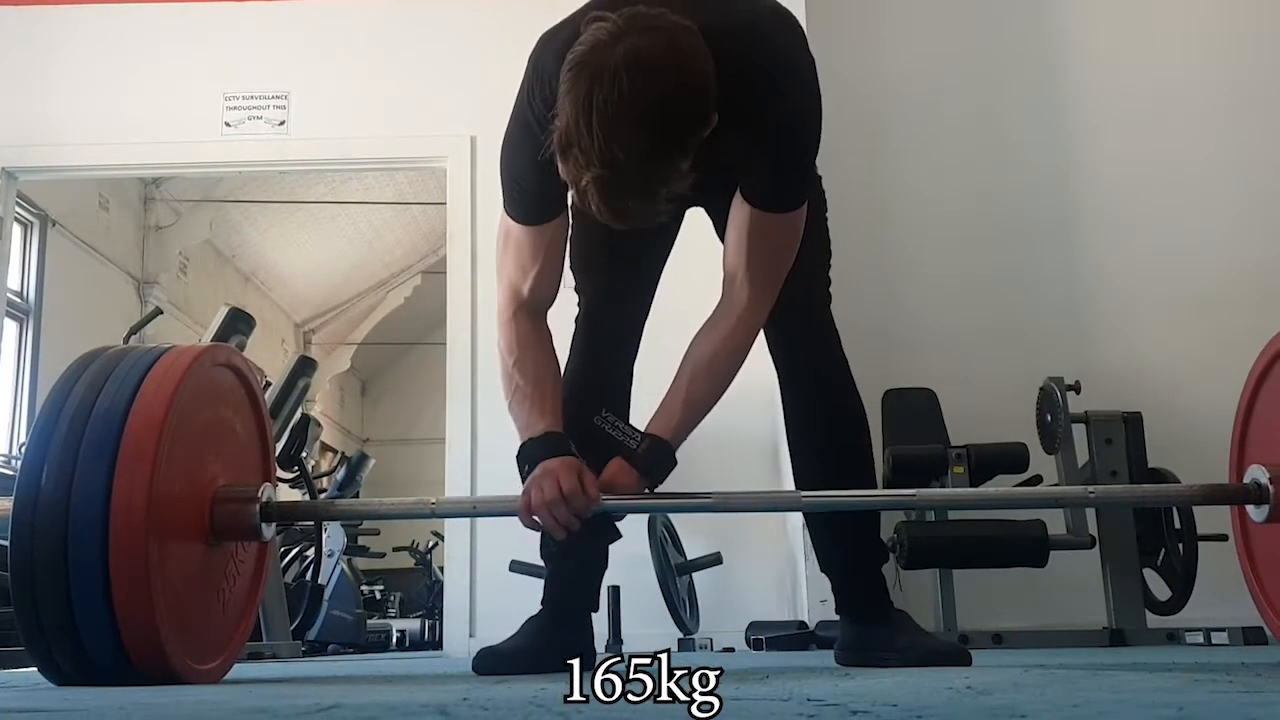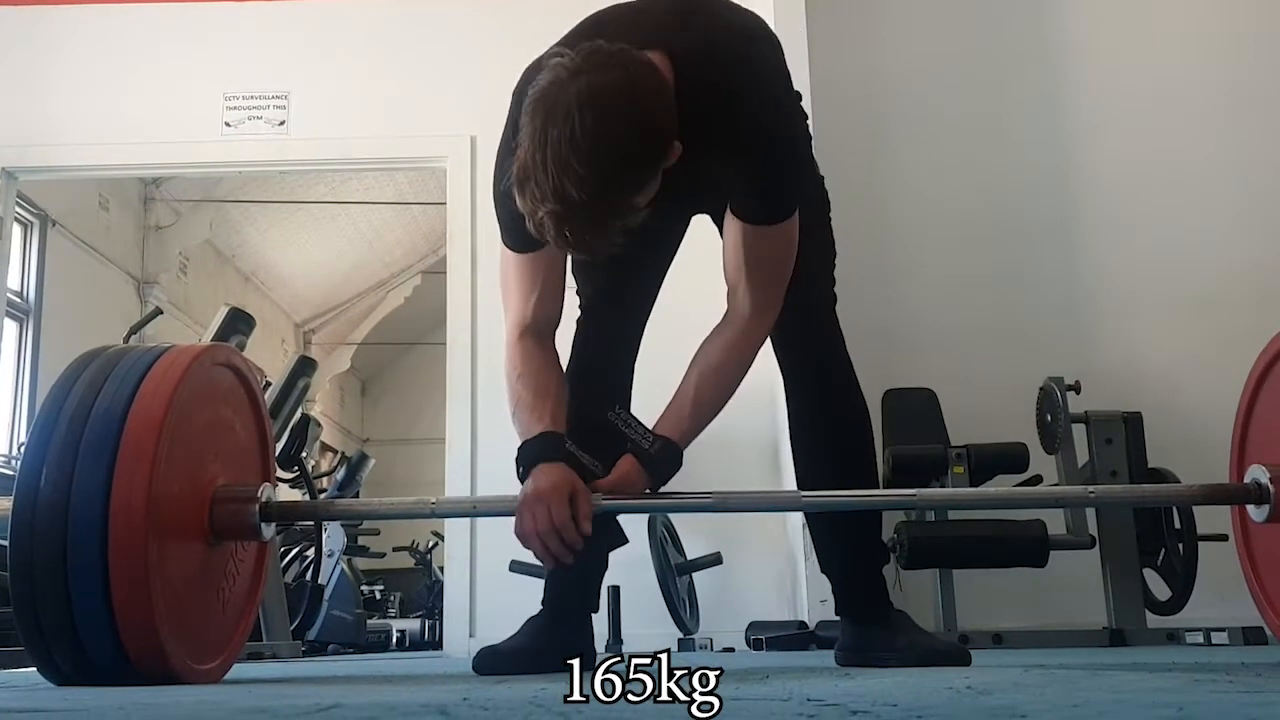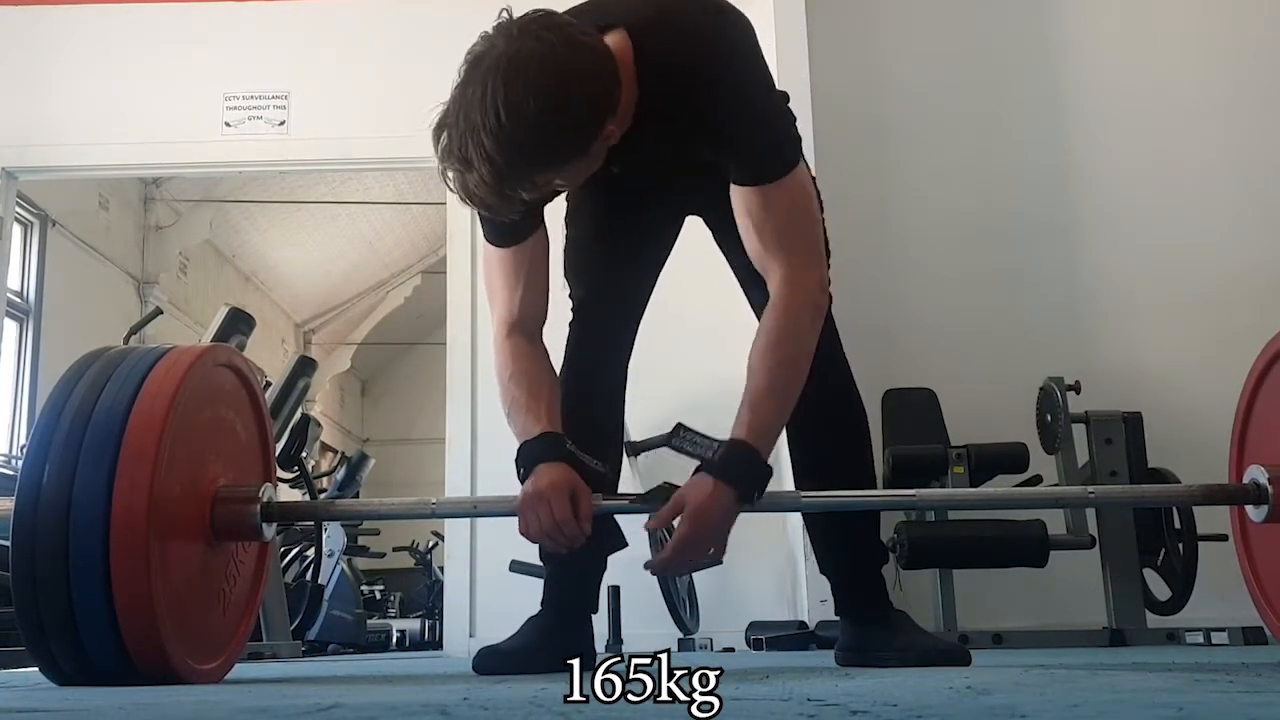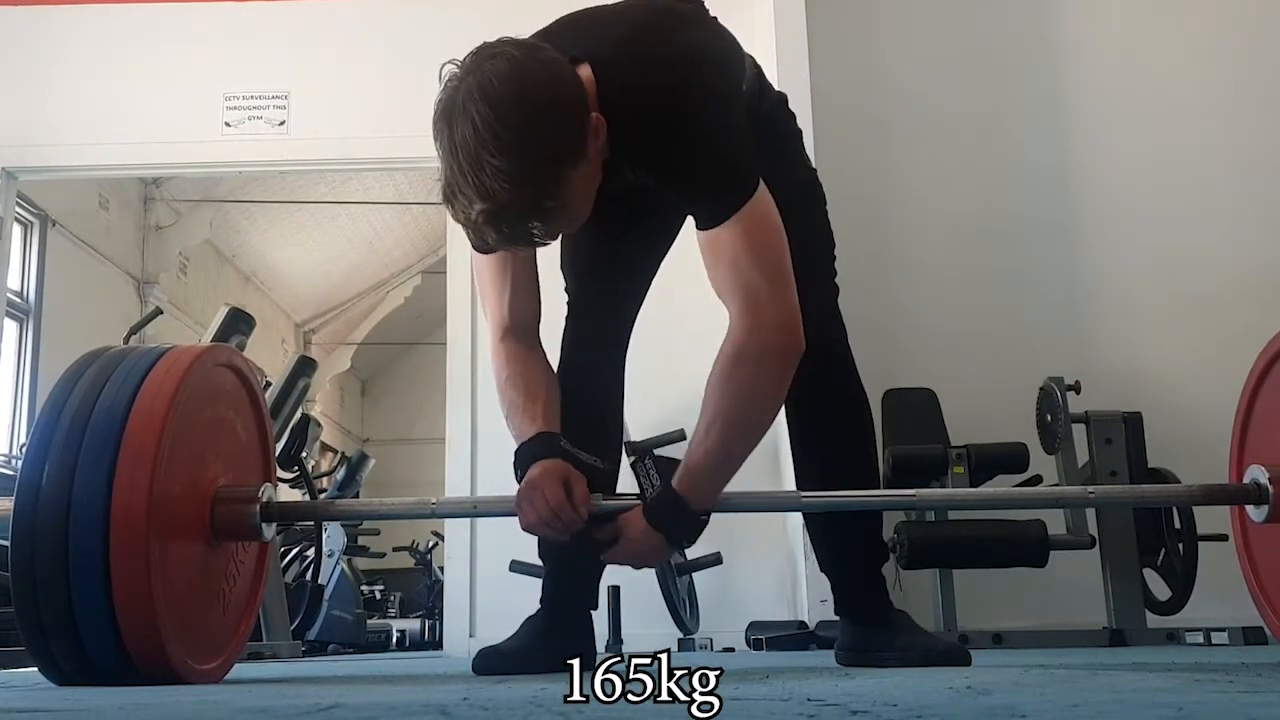
dt=0.4s
person 1, frame 1
left shoulder: (772, 74)
right shoulder: (550, 99)
left elbow: (746, 301)
right elbow: (522, 305)
left wrist: (650, 454)
right wrist: (544, 449)
left hip: (747, 145)
right hip: (606, 147)
left knee: (804, 336)
right knee: (601, 333)
left ankle: (867, 613)
right ankle: (565, 616)
person 1, frame 2
left shoulder: (747, 90)
right shoulder: (537, 140)
left elbow: (752, 311)
right elbow: (530, 330)
left wrist: (658, 458)
right wrist: (544, 455)
left hip: (748, 158)
right hip: (613, 155)
left knee: (810, 339)
right knee: (601, 336)
left ankle: (868, 614)
right ankle: (566, 617)
person 1, frame 3
left shoulder: (713, 64)
right shoulder: (507, 136)
left elbow: (799, 286)
right elbow: (516, 327)
left wrist: (735, 471)
right wrist: (542, 455)
left hip: (735, 156)
right hip: (620, 178)
left knee: (813, 342)
right knee: (595, 338)
left ankle: (865, 614)
right ankle: (565, 617)
person 1, frame 4
left shoulder: (686, 95)
right shoulder: (498, 152)
left elbow: (770, 332)
right elbow: (512, 333)
left wrist: (674, 510)
right wrist: (540, 451)
left hip: (747, 136)
right hip: (620, 169)
left knee: (816, 342)
right knee: (589, 335)
left ankle: (866, 615)
right ankle: (564, 618)
